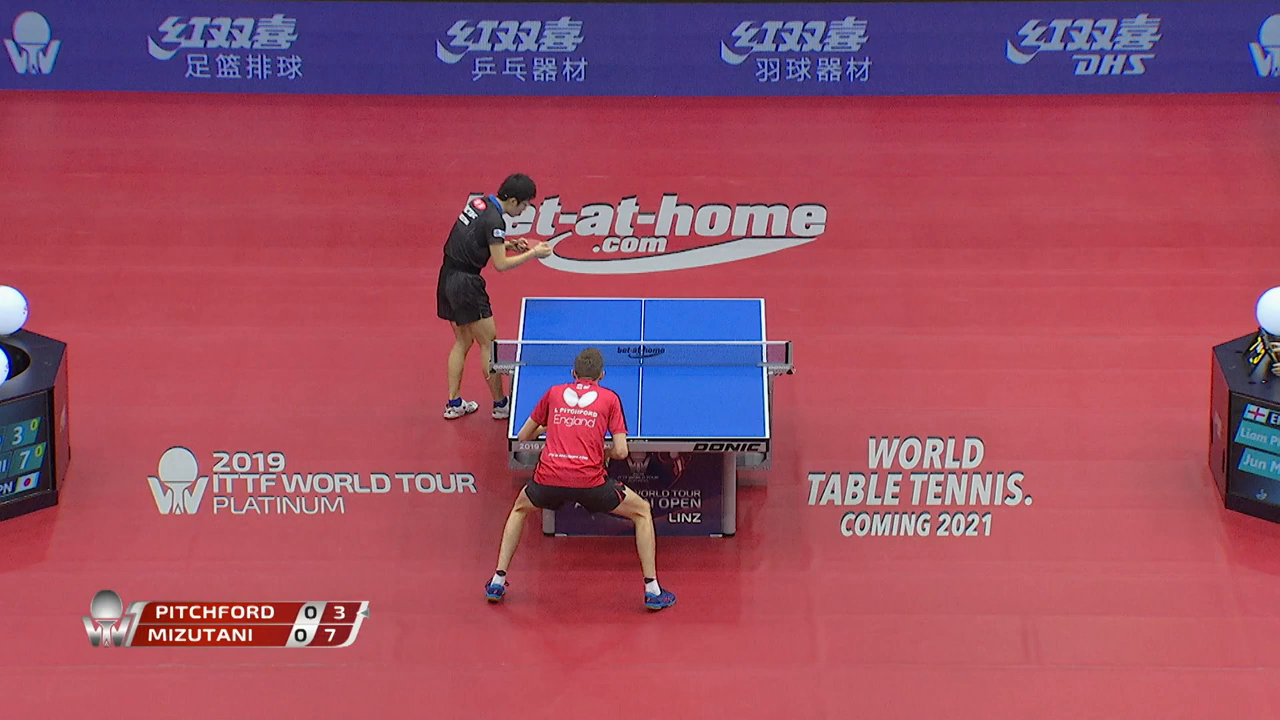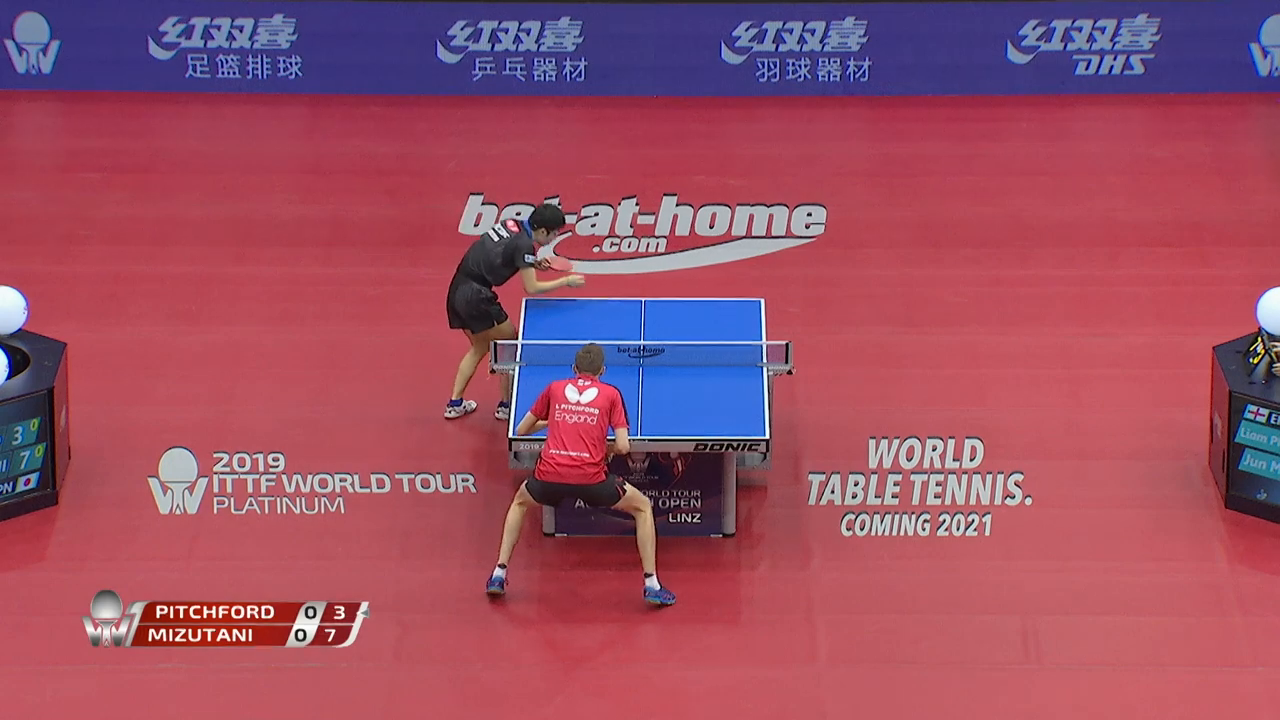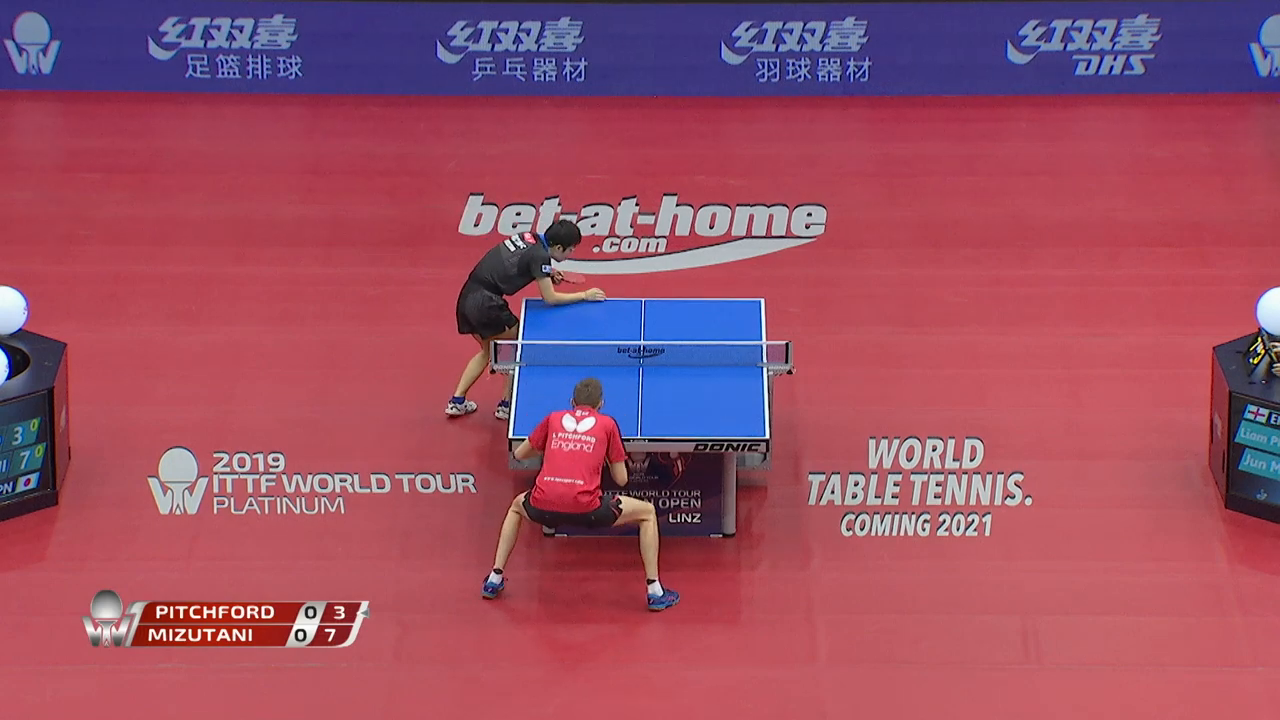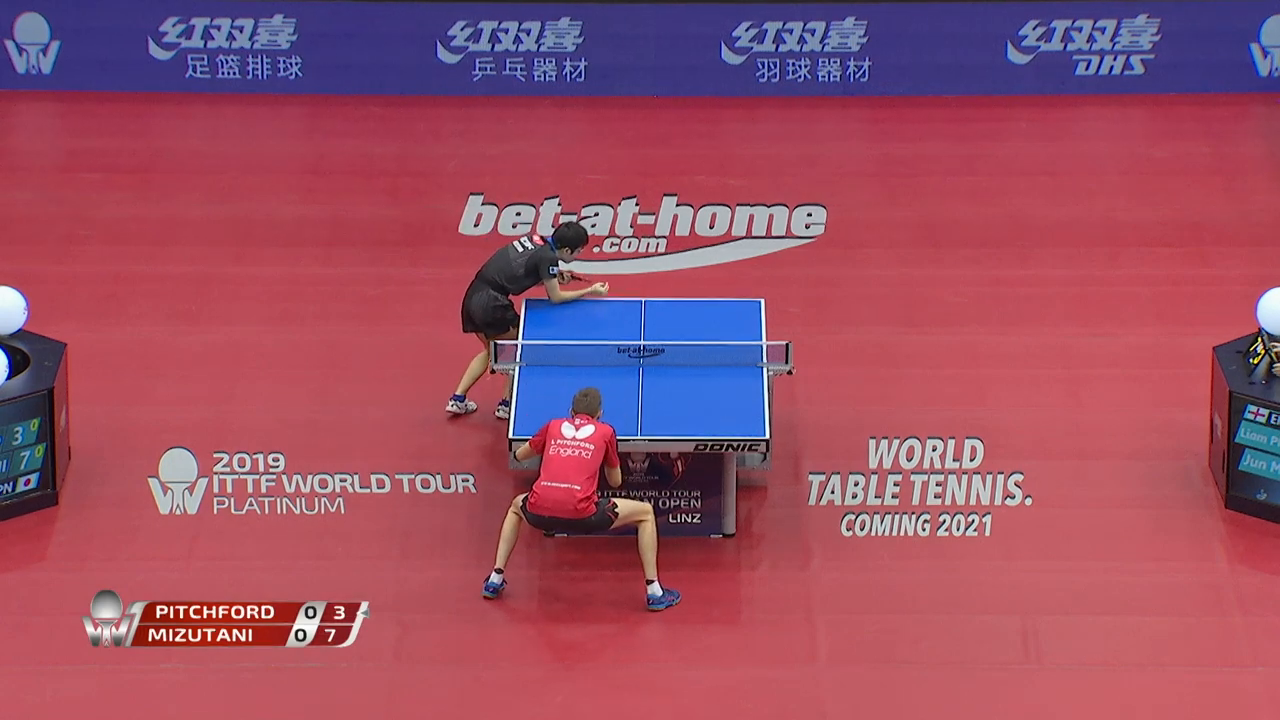
dt=0.3s
person 1, frame 1
left shoulder: (554, 393)
right shoulder: (609, 398)
left elbow: (523, 436)
right elbow: (621, 451)
left hip: (548, 480)
right hip: (589, 483)
left knee: (519, 508)
right knee: (642, 511)
left ankle: (498, 582)
right ankle: (652, 590)
person 1, frame 2
left shoulder: (555, 388)
right shoulder: (611, 394)
left elbow: (521, 431)
right elbow: (623, 447)
left hip: (549, 476)
right hip: (589, 478)
left knee: (520, 503)
right knee: (643, 508)
left ankle: (499, 575)
right ankle: (651, 585)
person 1, frame 3
left shoulder: (553, 418)
right shoulder: (608, 424)
left elbow: (519, 455)
right elbow: (622, 480)
left hip: (543, 504)
right hip: (585, 506)
left knee: (517, 506)
right knee: (647, 513)
left ankle: (494, 579)
right ankle: (654, 591)
person 1, frame 4
left shoulder: (553, 426)
right shoulder: (606, 431)
left elbow: (520, 455)
right elbow: (615, 482)
left hip: (540, 510)
right hip: (581, 512)
left knee: (517, 505)
right knee: (646, 513)
left ankle: (495, 579)
right ankle: (654, 592)
person 2, frame 1
left shoulder: (479, 202)
right shoulder: (494, 220)
right elbow: (501, 264)
left wrist: (508, 244)
right wrist: (533, 252)
left hip: (448, 279)
right hip: (465, 283)
left knee: (462, 342)
right knee: (489, 345)
left ankle: (453, 403)
right ankle: (501, 404)
person 2, frame 2
left shoulder: (511, 224)
right shoulder: (524, 244)
right elbow: (531, 288)
left wrist: (532, 263)
right wrist: (566, 281)
left hip: (459, 290)
right hip: (476, 295)
left knee: (479, 347)
left ankle: (455, 403)
right ankle: (506, 405)
person 2, frame 3
left shoulder: (527, 237)
right shoulder: (539, 255)
right elbow: (550, 298)
left wrist: (547, 275)
right wrist: (584, 295)
left hip: (467, 297)
right hip: (486, 303)
left knee: (489, 351)
left ankle: (457, 401)
right ankle: (506, 405)
person 2, frame 4
left shoulder: (535, 240)
right shoulder: (548, 257)
right elbow: (556, 297)
left wrist: (554, 277)
right wrist: (590, 291)
left hip: (473, 296)
right hip: (491, 303)
left knee: (492, 350)
left ankle: (458, 399)
right ankle: (507, 404)
